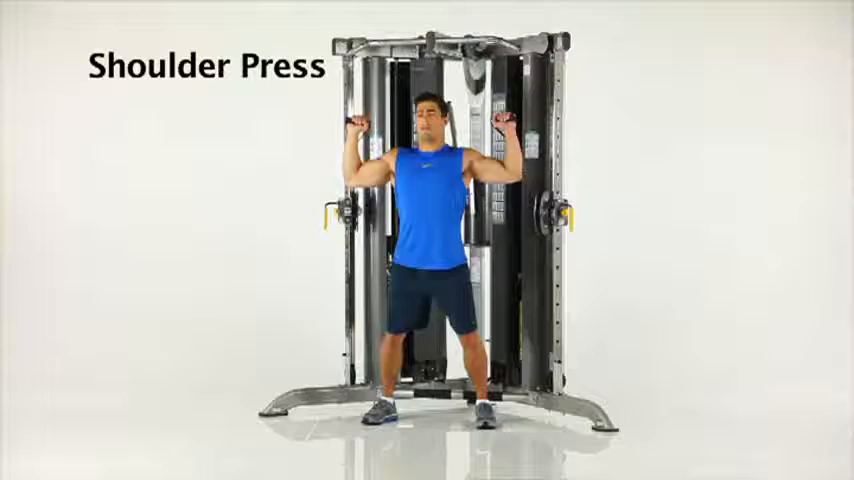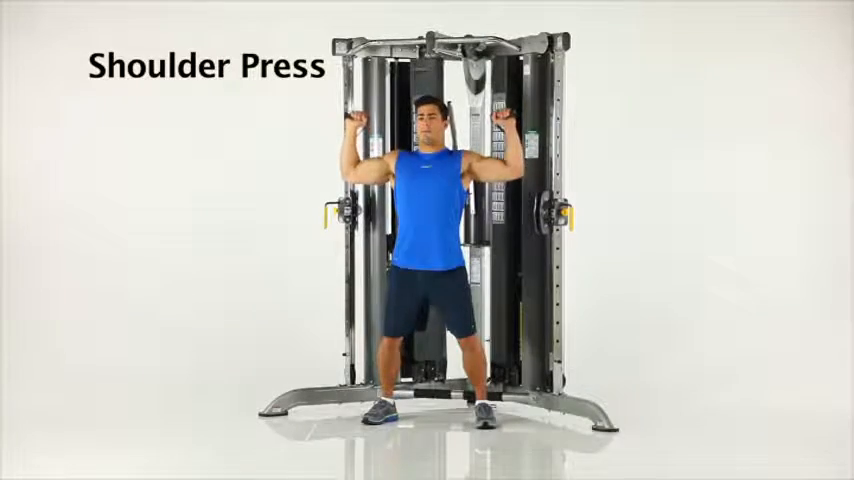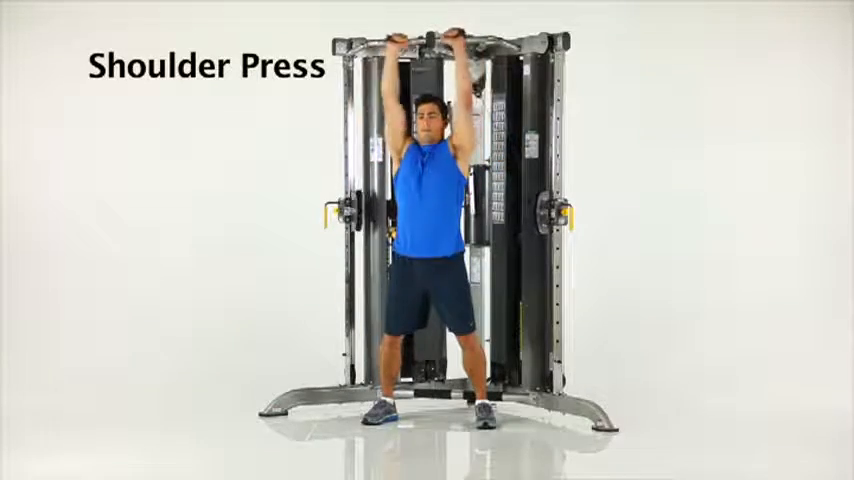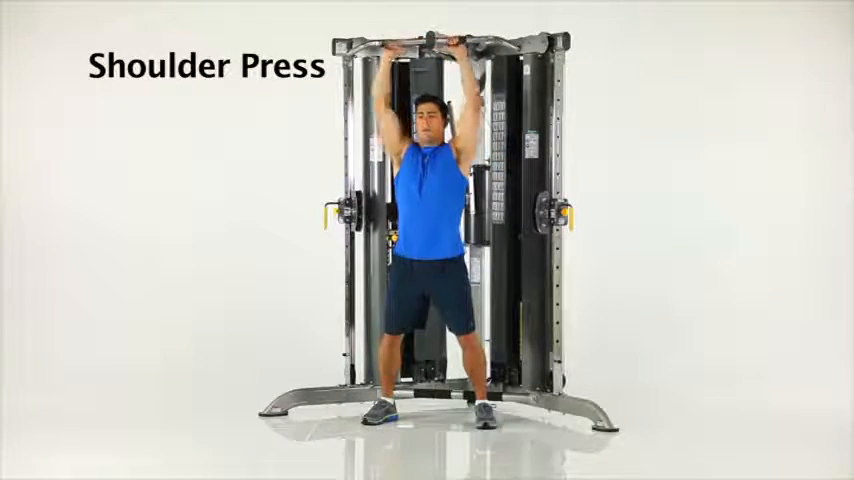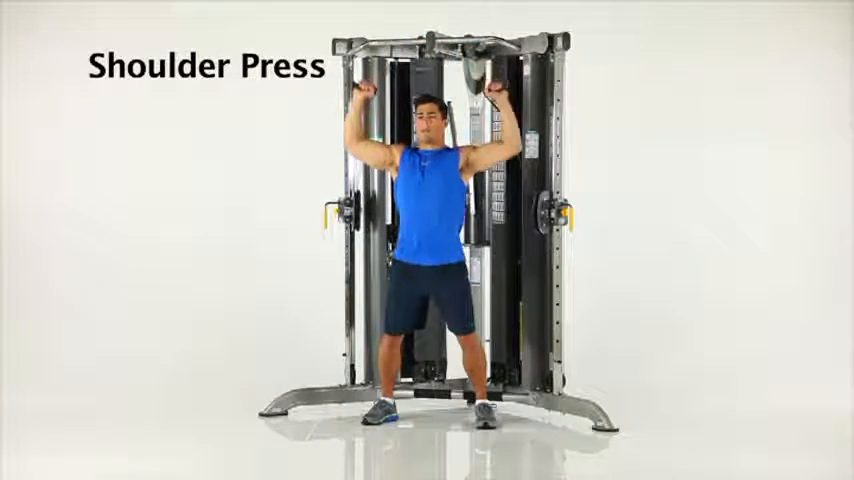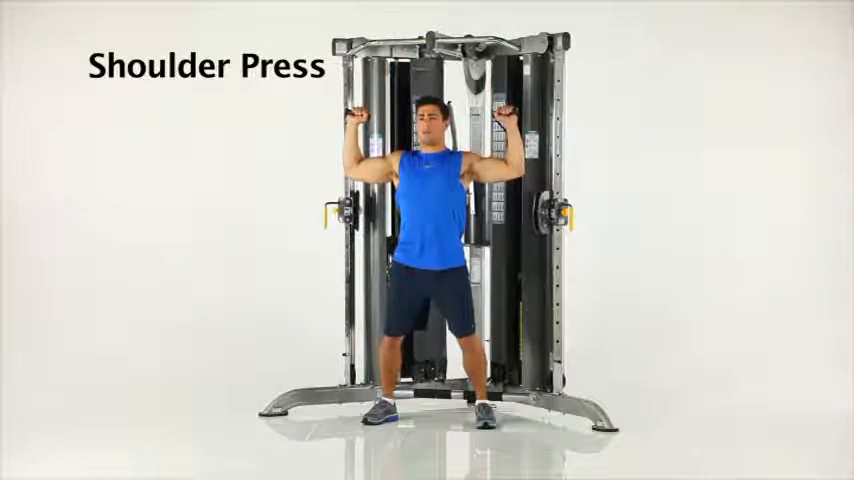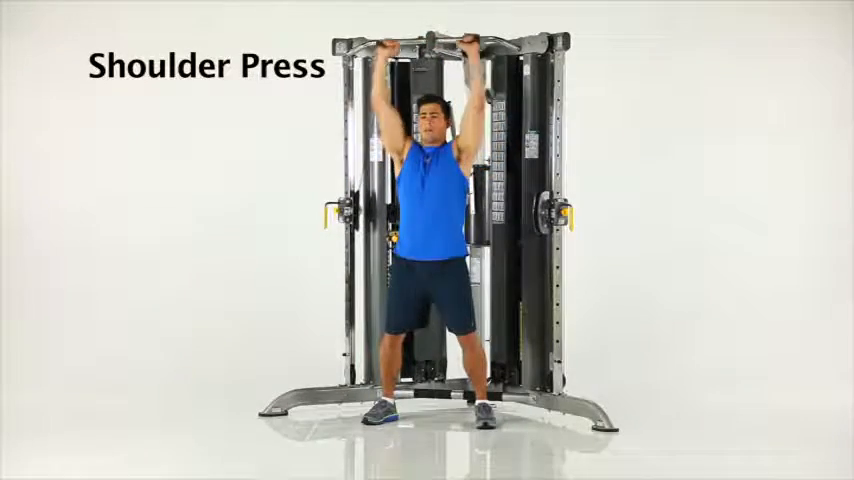
dt=0.7s
person 1, frame 1
left shoulder: (464, 159)
right shoulder: (396, 159)
left elbow: (512, 173)
right elbow: (352, 177)
left wrist: (509, 133)
right wrist: (352, 135)
left hip: (451, 266)
right hip: (407, 266)
left knee: (469, 336)
right knee: (393, 334)
left ankle: (482, 402)
right ankle: (386, 401)
person 1, frame 2
left shoulder: (463, 162)
right shoulder: (397, 162)
left elbow: (514, 169)
right elbow: (350, 171)
left wrist: (509, 127)
right wrist: (352, 128)
left hip: (448, 269)
right hip: (405, 268)
left knee: (468, 338)
right knee: (390, 337)
left ankle: (482, 403)
right ankle: (386, 402)
person 1, frame 3
left shoulder: (456, 151)
right shoulder: (402, 151)
left elbow: (465, 100)
right elbow: (390, 101)
left wrist: (460, 51)
right wrist: (391, 54)
left hip: (447, 262)
right hip: (405, 261)
left knee: (467, 337)
right knee: (392, 336)
left ankle: (482, 402)
right ankle: (386, 401)
person 1, frame 4
left shoulder: (458, 153)
right shoulder: (402, 153)
left elbow: (474, 105)
right elbow: (380, 106)
left wrist: (462, 57)
right wrist: (386, 59)
left hip: (448, 263)
right hip: (406, 262)
left knee: (467, 336)
right knee: (391, 335)
left ankle: (482, 403)
right ankle: (386, 402)
person 1, frame 5
left shoulder: (462, 159)
right shoulder: (398, 157)
left elbow: (511, 145)
right elbow: (353, 143)
left wrist: (502, 101)
right wrist: (358, 99)
left hip: (449, 266)
right hip: (406, 265)
left knee: (467, 337)
right knee: (391, 336)
left ankle: (482, 402)
right ankle: (386, 401)
person 1, frame 6
left shoulder: (464, 163)
right shoulder: (399, 162)
left elbow: (515, 169)
right elbow: (352, 169)
left wrist: (511, 127)
right wrist: (352, 126)
left hip: (450, 268)
right hip: (406, 267)
left knee: (468, 338)
right knee: (391, 337)
left ankle: (482, 402)
right ankle: (386, 402)
person 1, frame 7
left shoulder: (459, 153)
right shoulder: (404, 152)
left elbow: (477, 103)
right elbow: (381, 104)
left wrist: (474, 56)
right wrist: (382, 58)
left hip: (449, 264)
right hip: (406, 262)
left knee: (468, 337)
right knee: (392, 336)
left ankle: (482, 403)
right ankle: (387, 401)
